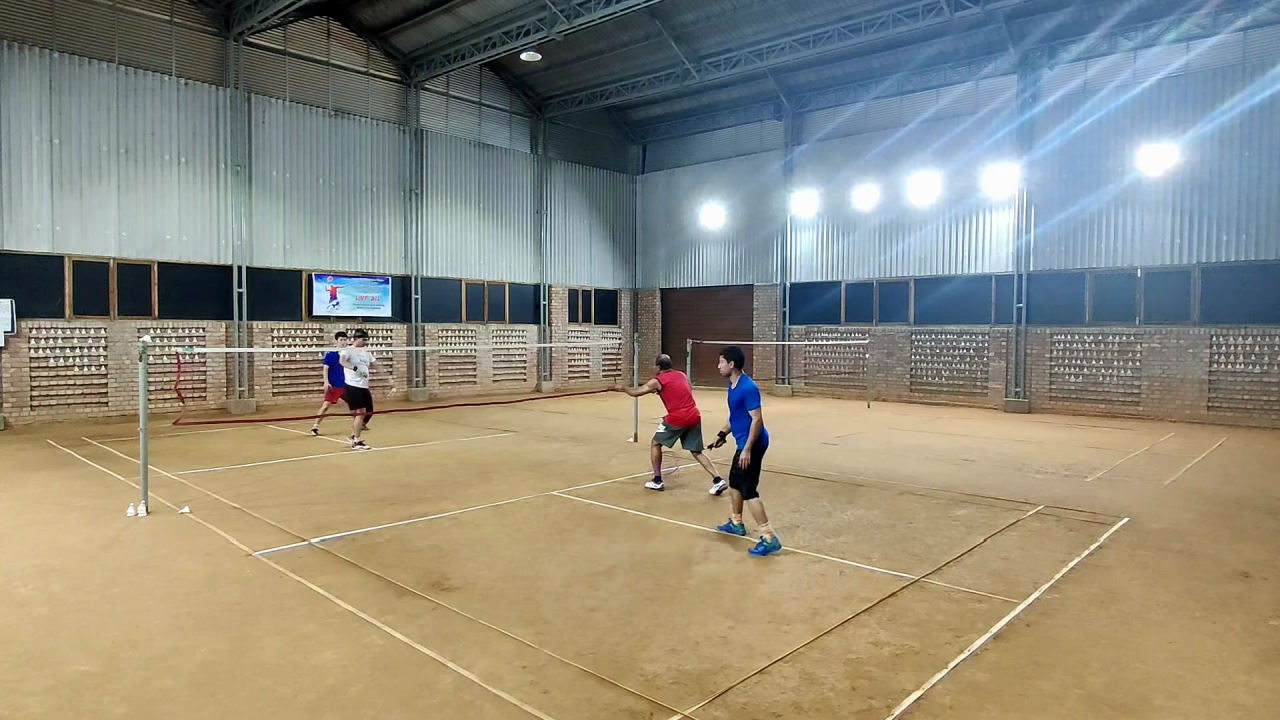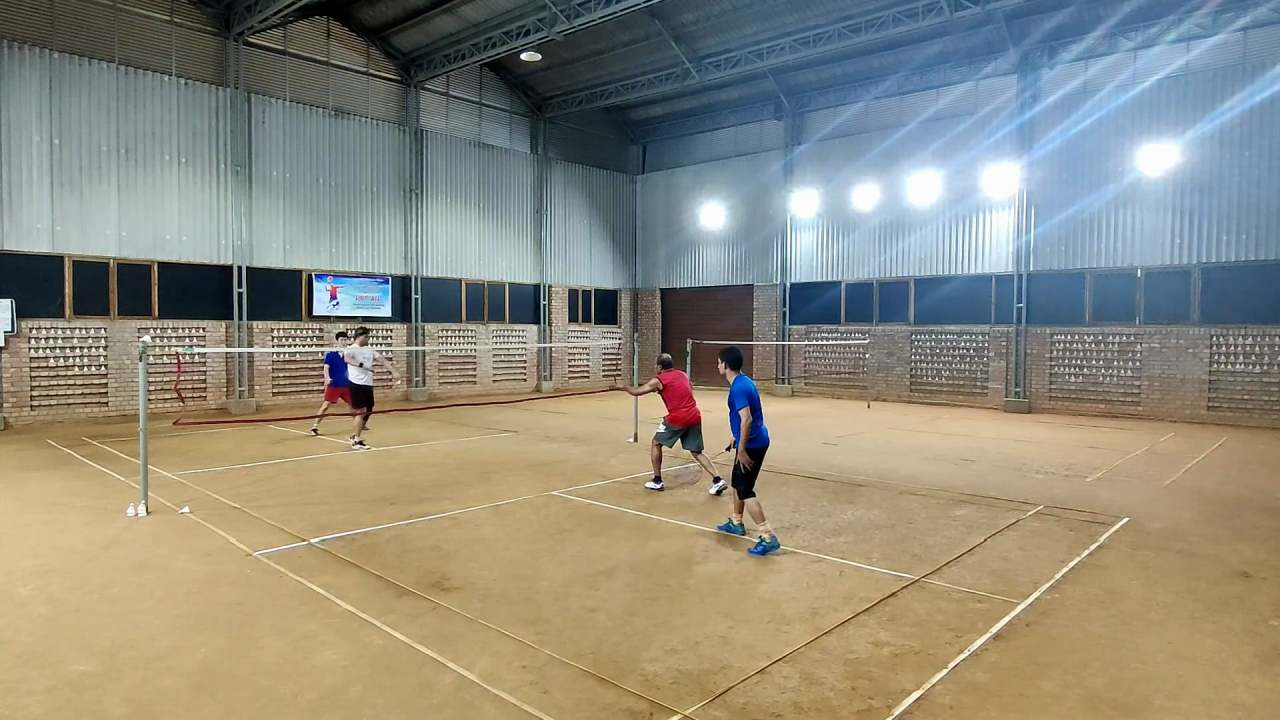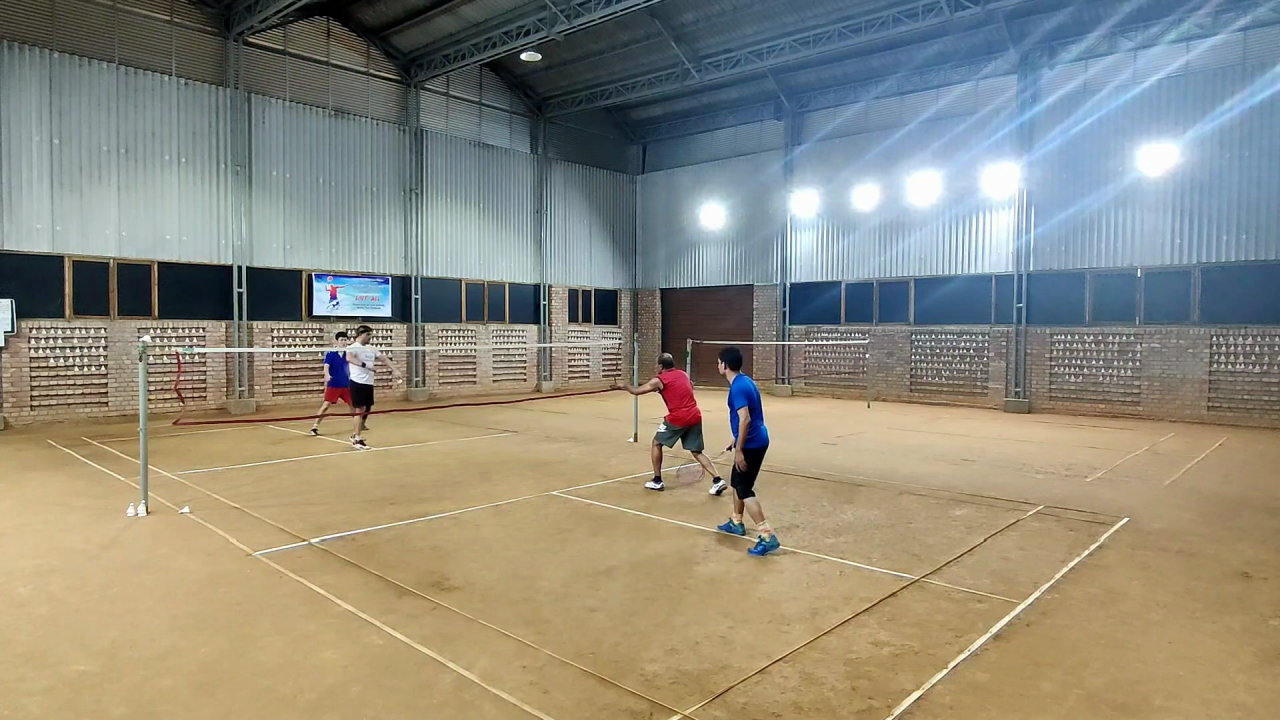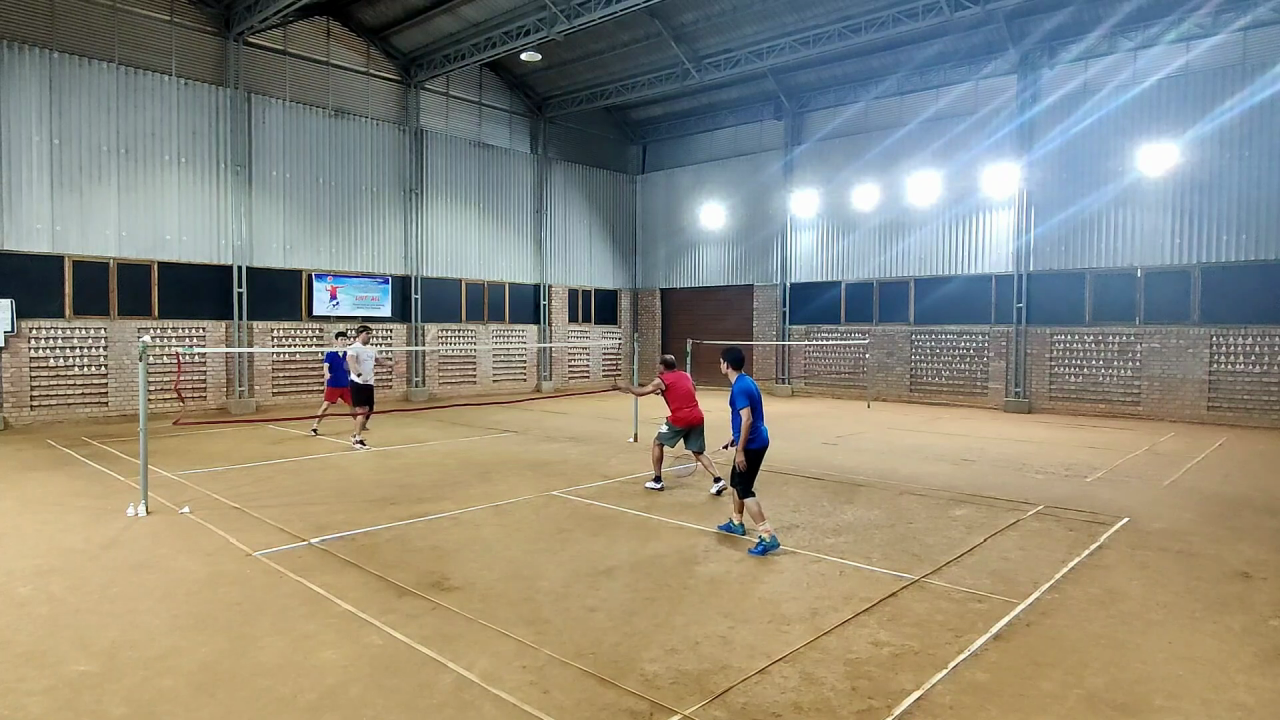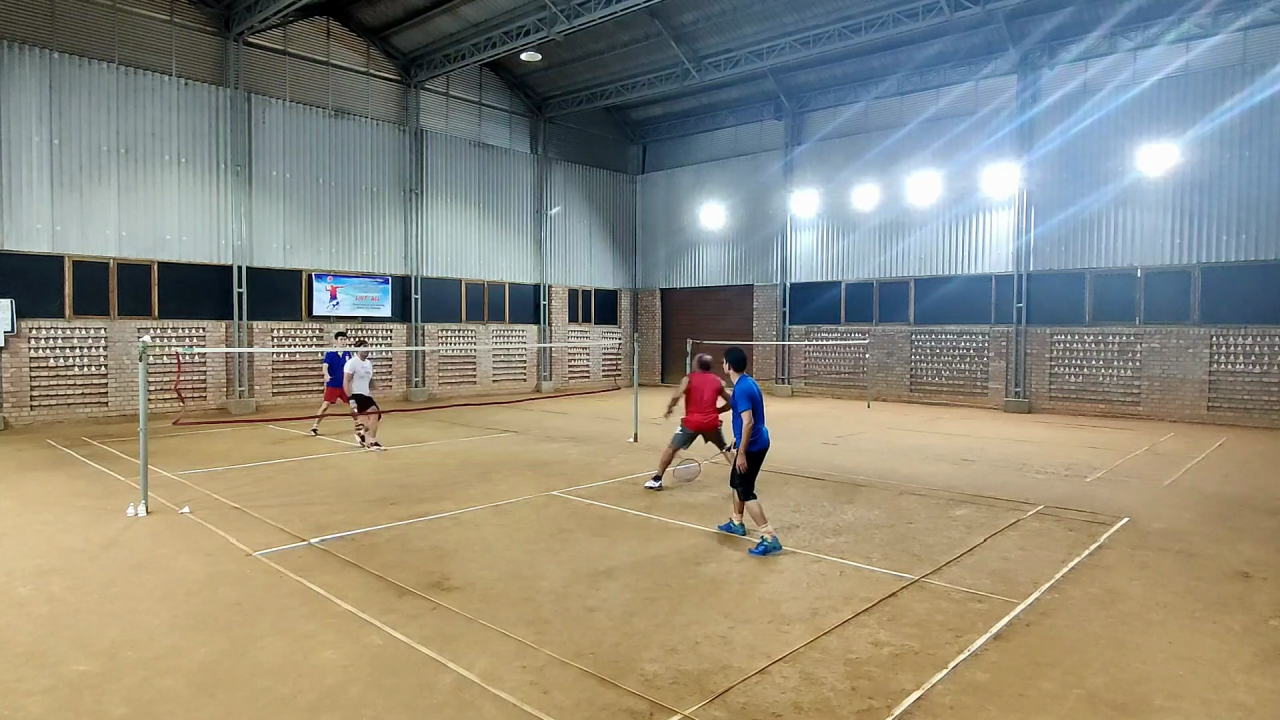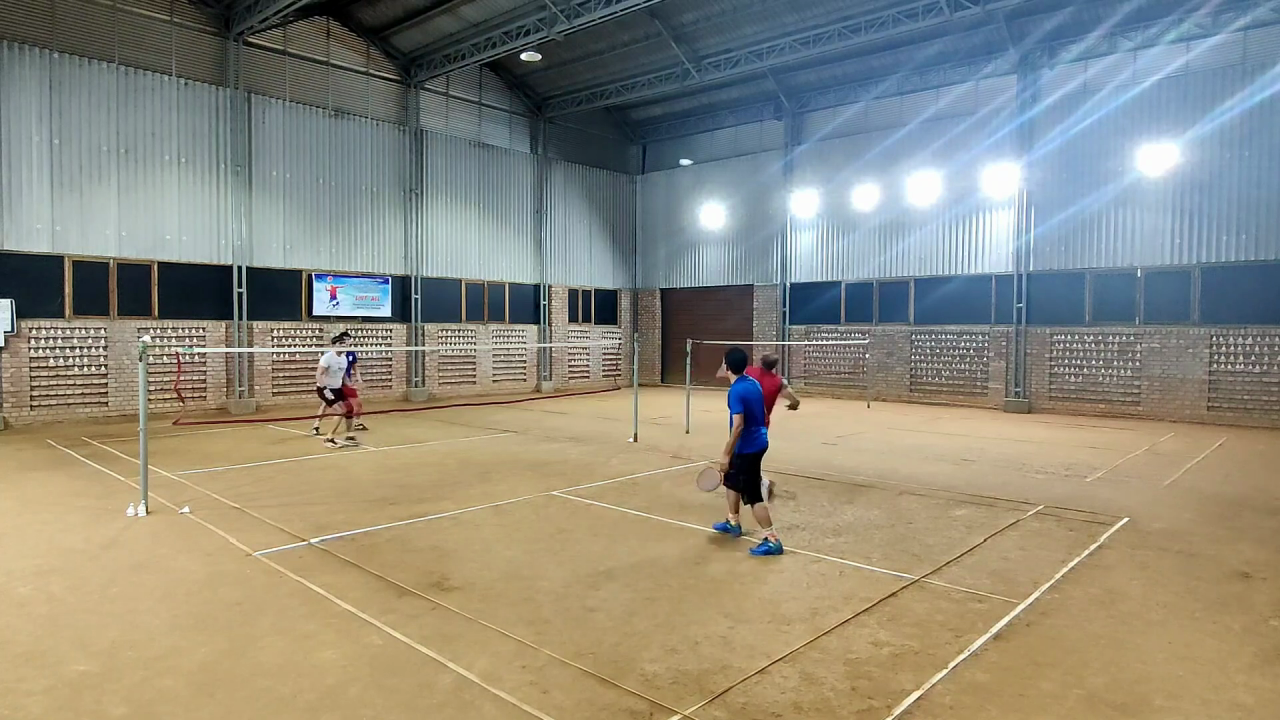
dt=0.3s
person 1, frame 1
left shoulder: (747, 387)
right shoulder: (733, 386)
left elbow: (757, 420)
left wrist: (747, 450)
right wrist: (723, 434)
left hip: (752, 445)
right hip: (745, 443)
left knee: (748, 490)
right knee: (735, 481)
left ankle: (769, 538)
right ankle: (736, 523)
person 1, frame 2
left shoulder: (739, 387)
right shoulder: (743, 382)
left elbow: (747, 420)
left wrist: (741, 450)
right wrist: (738, 440)
left hip: (752, 444)
right hip: (752, 442)
left knee: (745, 490)
right knee: (737, 483)
left ankle: (768, 538)
right ankle: (736, 523)
person 1, frame 3
left shoulder: (738, 387)
right shoulder: (745, 381)
left elbow: (745, 419)
left wrist: (739, 450)
right wrist: (738, 441)
left hip: (751, 444)
right hip: (754, 441)
left knee: (745, 490)
right knee: (737, 482)
left ankle: (768, 536)
right ankle: (736, 523)
person 1, frame 4
left shoulder: (740, 387)
right shoulder: (746, 382)
left elbow: (747, 420)
left wrist: (740, 451)
right wrist: (735, 437)
left hip: (751, 445)
right hip: (754, 442)
left knee: (745, 490)
right knee: (736, 482)
left ankle: (768, 537)
right ankle: (736, 523)
person 1, frame 5
left shoulder: (741, 389)
right shoulder: (748, 382)
left elbow: (748, 422)
left wrist: (741, 453)
right wrist: (738, 441)
left hip: (752, 446)
right hip: (756, 442)
left knee: (746, 492)
right knee: (736, 482)
left ankle: (770, 538)
right ankle: (736, 522)
person 1, frame 6
left shoulder: (736, 391)
right shoulder: (753, 383)
left elbow: (738, 426)
right elbow: (763, 414)
left wrist: (726, 455)
left hip: (748, 448)
right hip: (757, 442)
left knee: (752, 495)
right knee: (731, 480)
left ankle: (772, 541)
right ankle: (732, 523)
